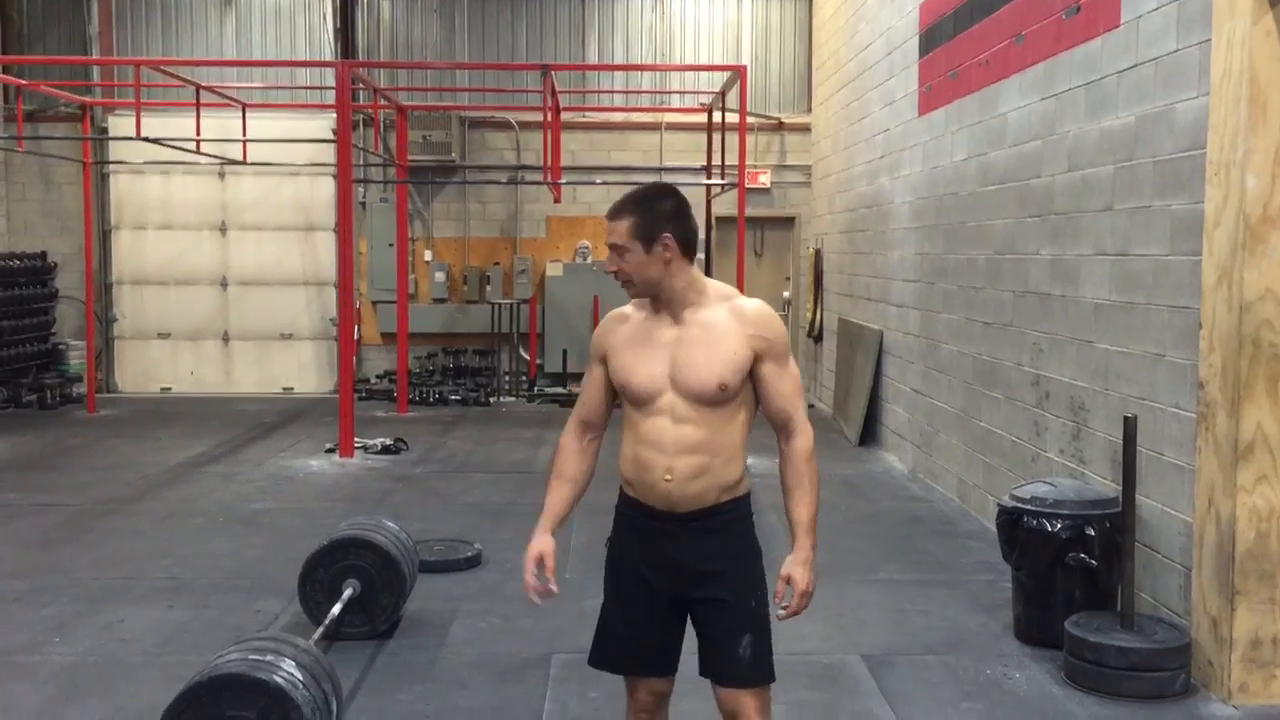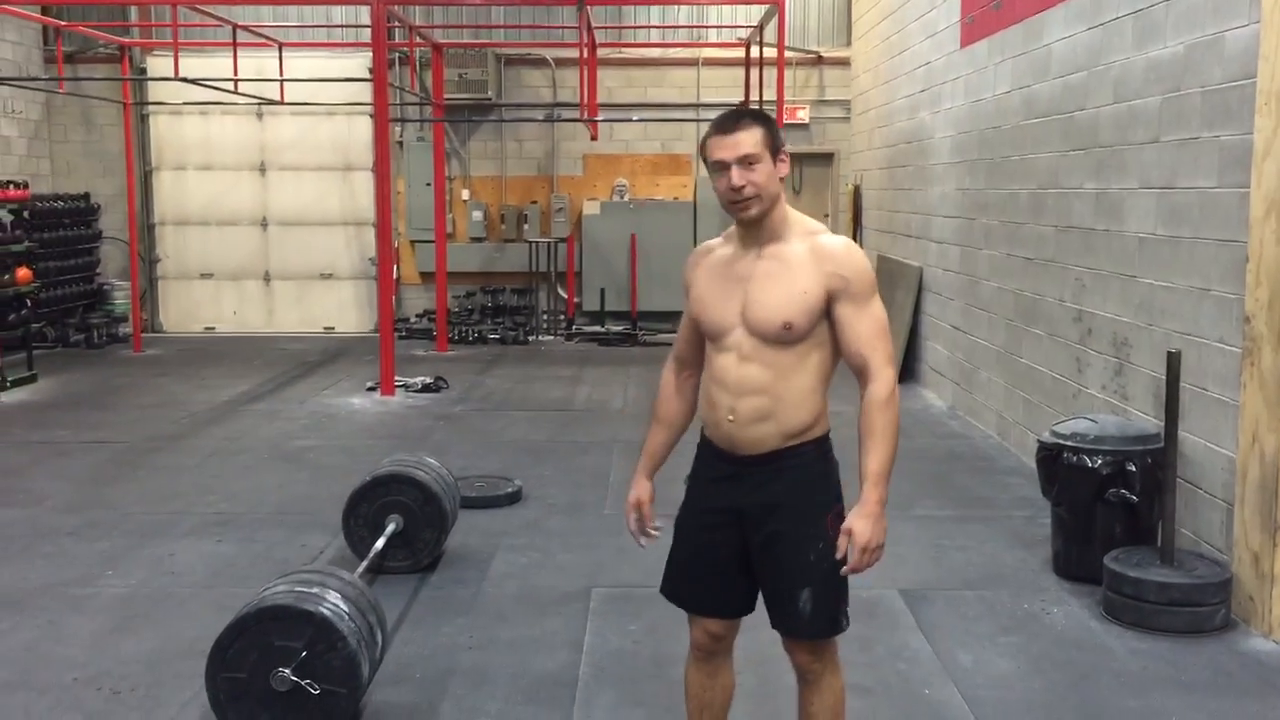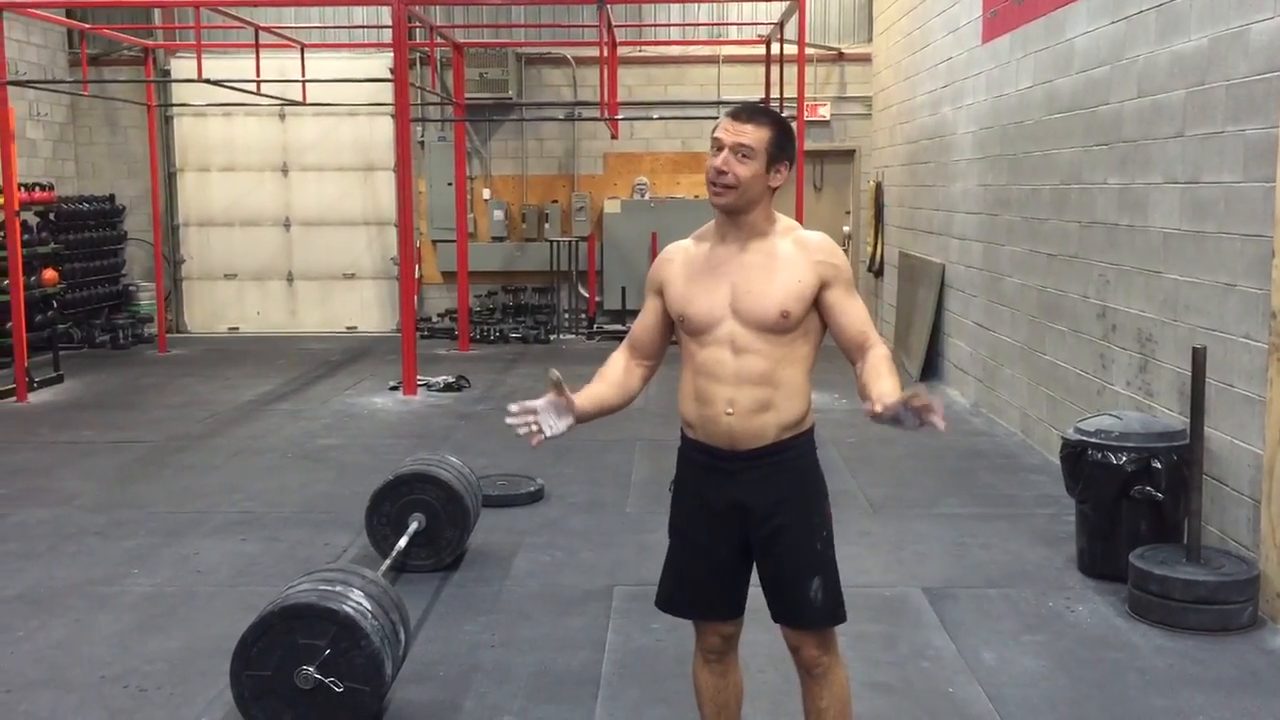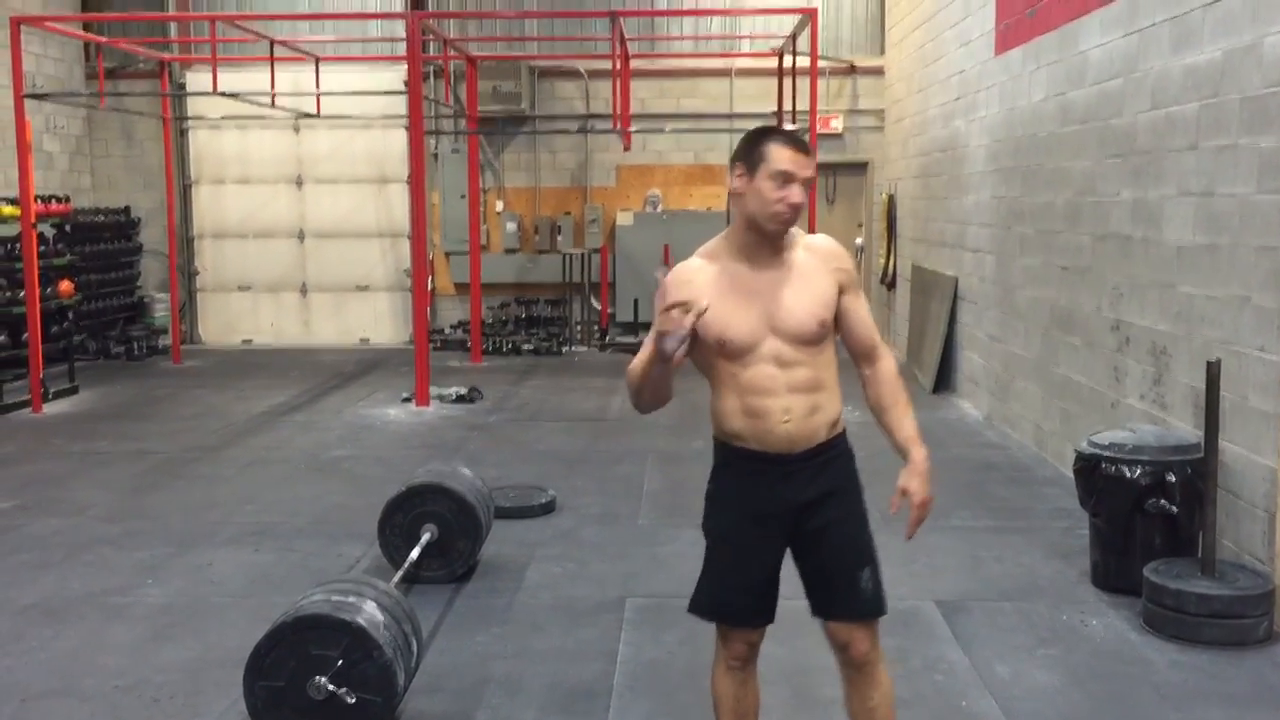
dt=1s
person 1, frame 1
left shoulder: (752, 323)
right shoulder: (614, 330)
left elbow: (795, 435)
right elbow: (582, 431)
left wrist: (804, 547)
right wrist: (548, 527)
left hip: (723, 535)
right hip: (639, 533)
person 1, frame 2
left shoulder: (834, 260)
right shoulder: (704, 262)
left elbow: (878, 381)
left wrist: (870, 501)
right wrist: (645, 469)
left hip: (796, 475)
right hip: (714, 472)
left knee: (810, 650)
right knee: (707, 637)
person 1, frame 3
left shoulder: (816, 256)
right shoulder: (674, 261)
left elbow: (867, 349)
right elbow: (636, 357)
left wrist: (887, 398)
right wrist: (576, 404)
left hip: (785, 470)
right hip: (701, 471)
left knee: (813, 643)
right knee: (714, 637)
person 1, frame 4
left shoulder: (829, 261)
right shoulder: (689, 280)
left elbow: (873, 362)
right elbow: (643, 399)
left wrist: (914, 456)
right wrist: (662, 349)
left hip: (828, 473)
right hip: (743, 477)
left knee: (858, 643)
right knee: (736, 644)
